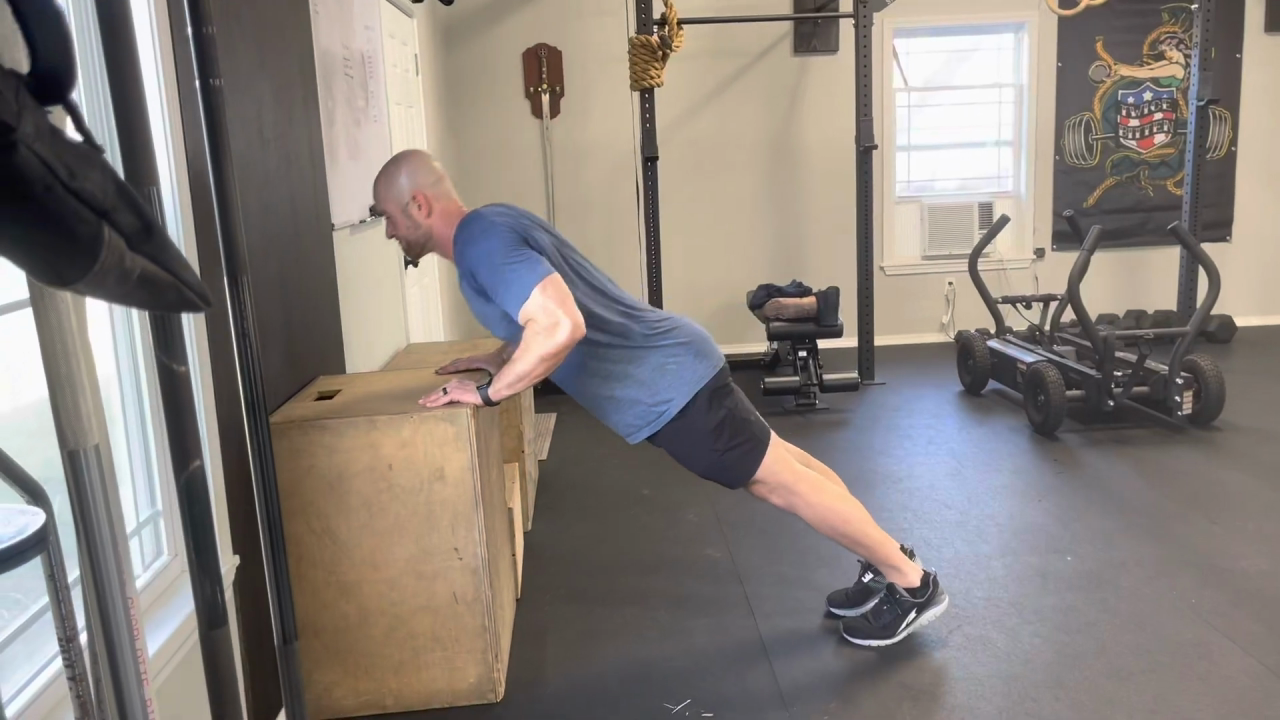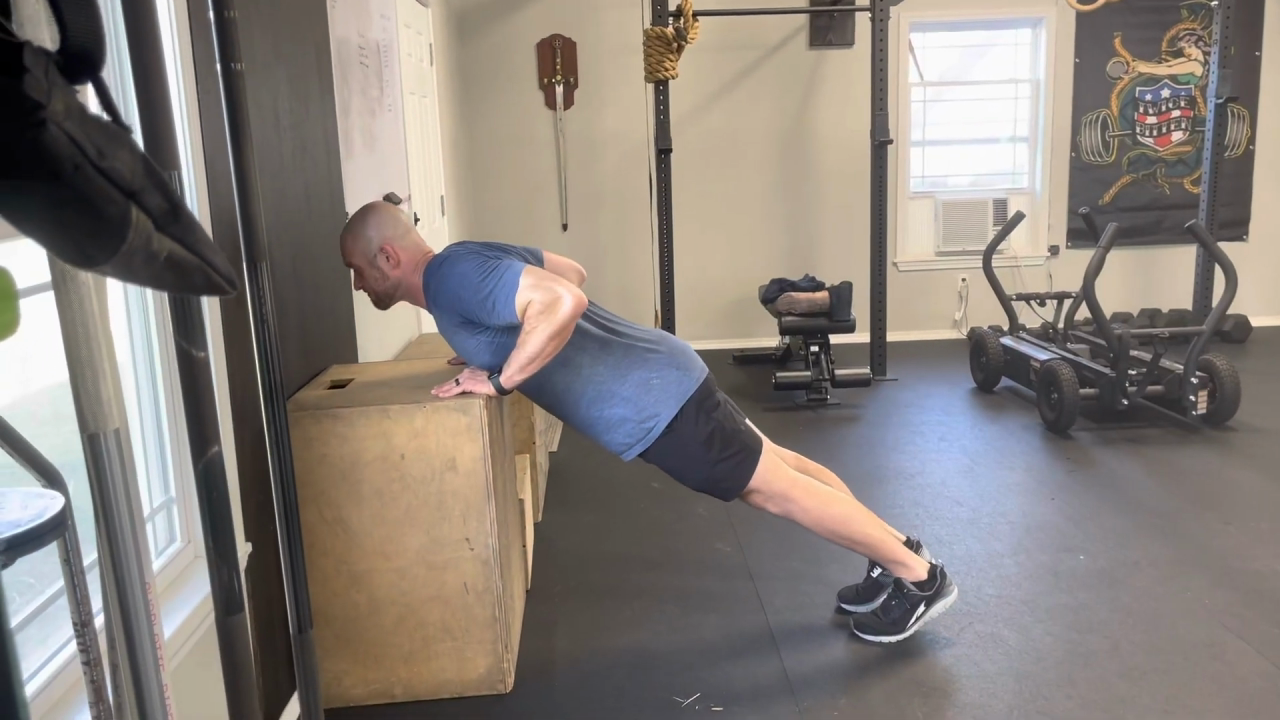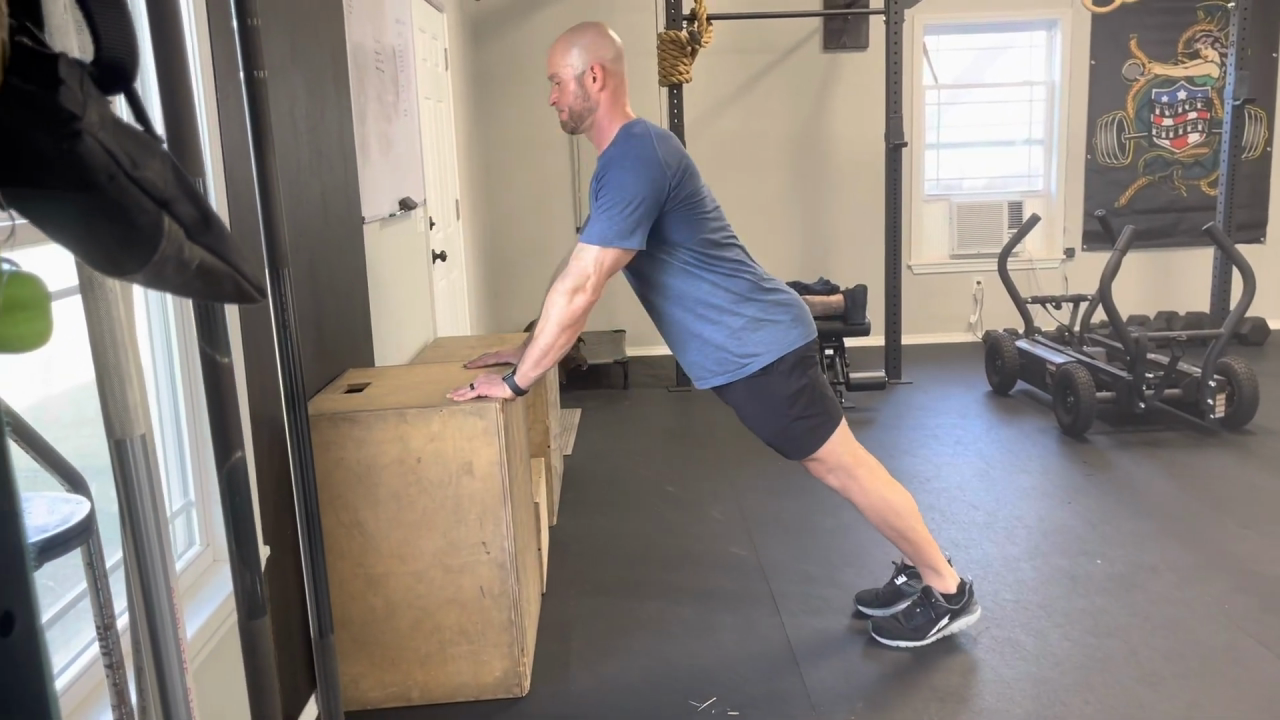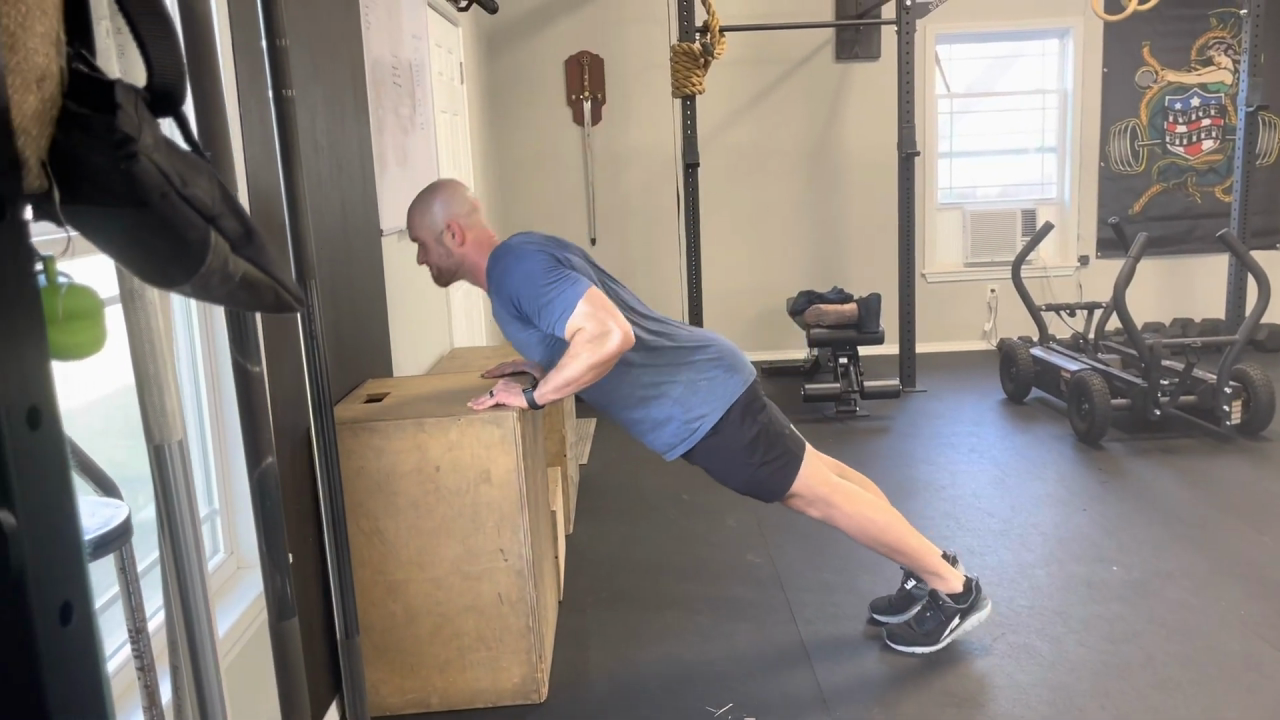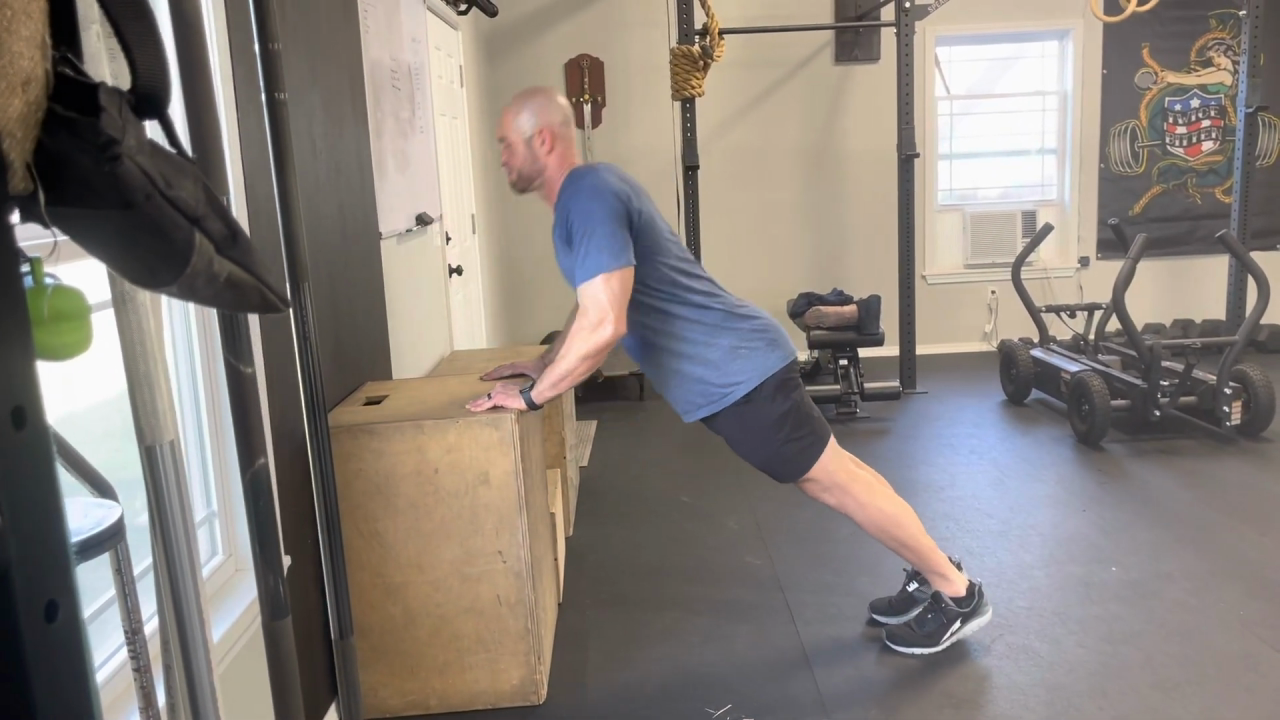
dt=1s
person 1, frame 1
left shoulder: (482, 242)
right shoulder: (491, 222)
left elbow: (561, 329)
left wrist: (487, 392)
right wrist: (497, 359)
left hip: (665, 387)
right hip: (674, 362)
left knee: (783, 482)
right knee: (780, 466)
left ankle: (911, 584)
right ankle: (884, 563)
person 1, frame 2
left shoulder: (451, 279)
right shoulder: (468, 260)
left elbow: (563, 301)
right elbow: (571, 271)
left wrist: (500, 379)
left hip: (654, 403)
right hip: (661, 377)
left knee: (777, 487)
right knee: (776, 468)
left ankle: (918, 576)
right ankle: (895, 553)
person 1, frame 3
left shoulder: (634, 159)
right shoulder: (634, 149)
left elbow: (579, 290)
right elbow: (583, 277)
left wrist: (516, 382)
right wrist: (529, 350)
left hip: (753, 347)
right hip: (754, 339)
left knee: (843, 465)
right knee: (839, 462)
left ankle: (947, 590)
right ankle: (921, 571)
person 1, frame 4
left shoulder: (517, 269)
right shoulder: (524, 251)
left elbow: (611, 337)
left wrist: (533, 396)
right wrist: (538, 365)
left hip: (699, 403)
right hip: (706, 380)
left knee: (818, 491)
right knee: (816, 476)
left ankle: (953, 588)
right ankle: (927, 569)
person 1, frame 5
left shoulder: (587, 197)
right shoulder: (591, 186)
left elbow: (604, 326)
right elbow: (600, 302)
left wrist: (531, 395)
right wrist: (543, 363)
left hip: (733, 373)
right hip: (736, 361)
left knee: (836, 481)
right knee: (833, 473)
left ankle: (957, 593)
right ankle: (932, 576)
